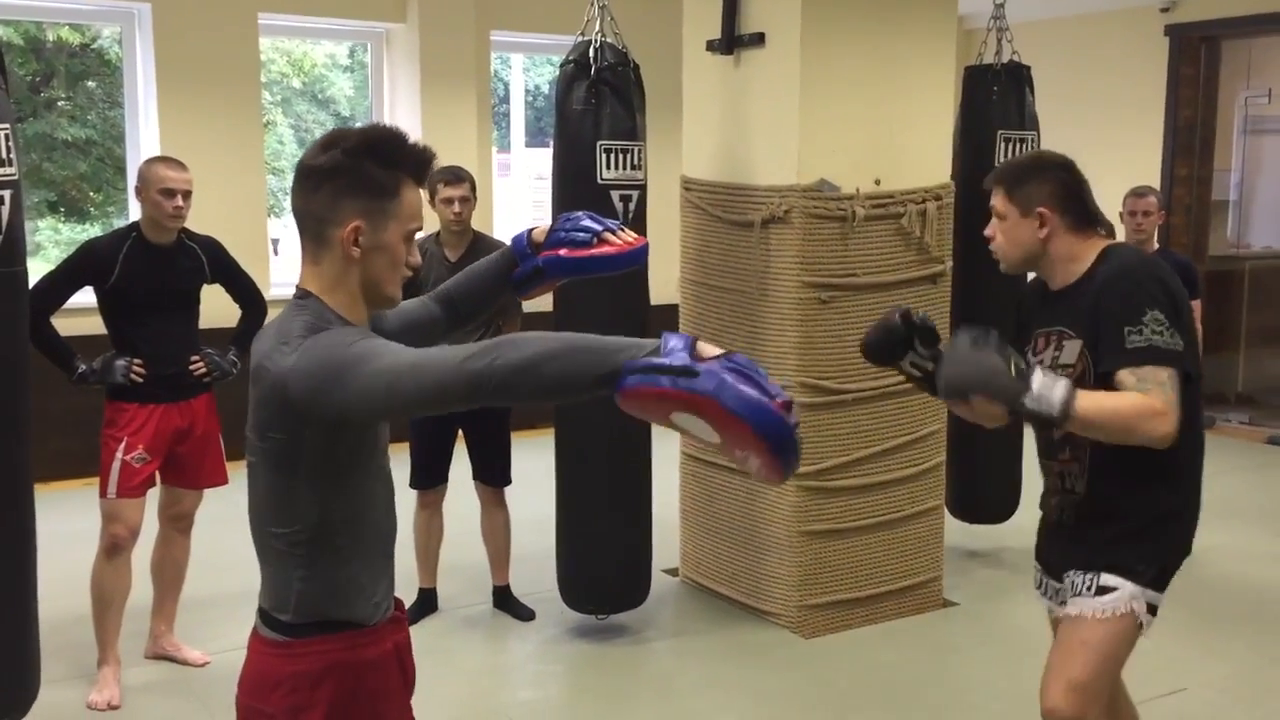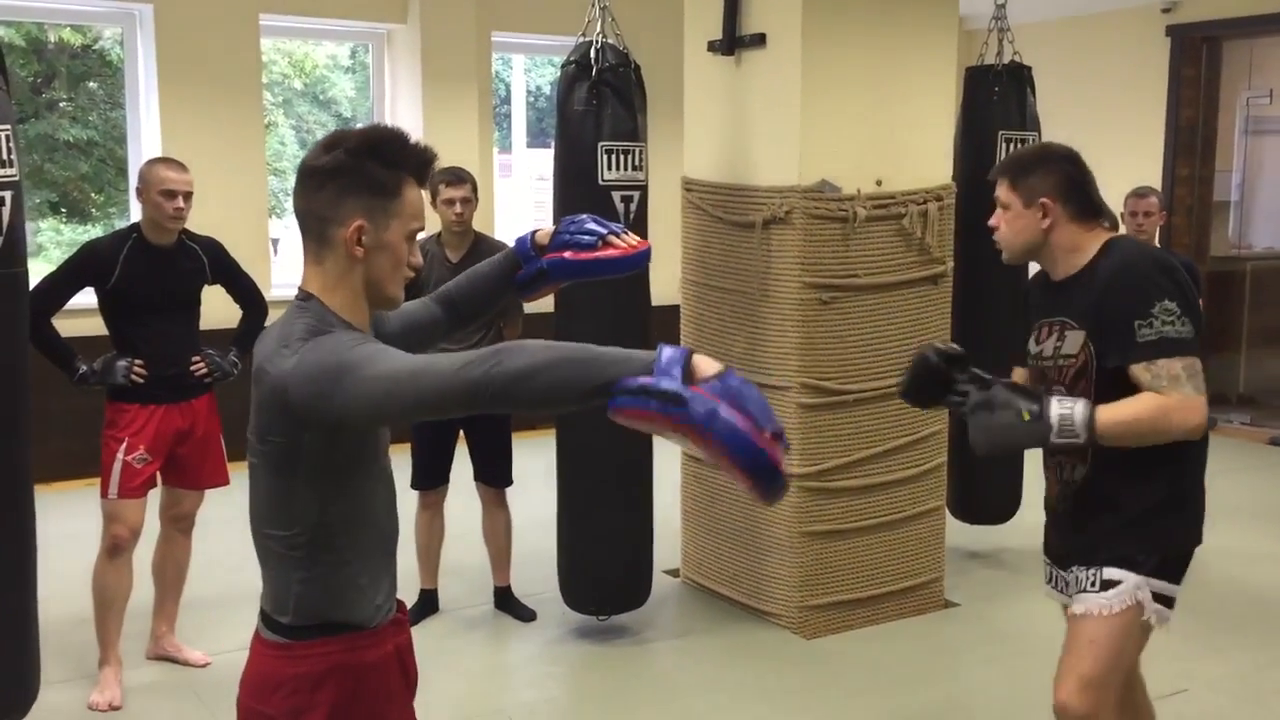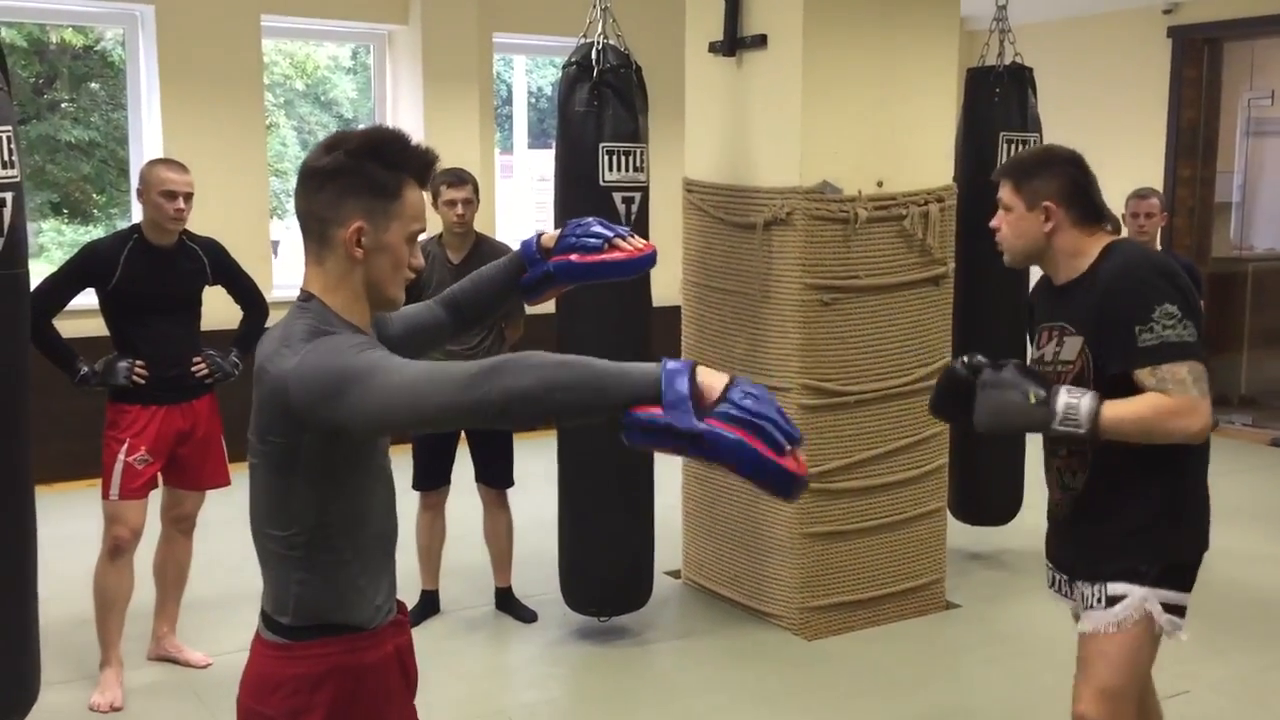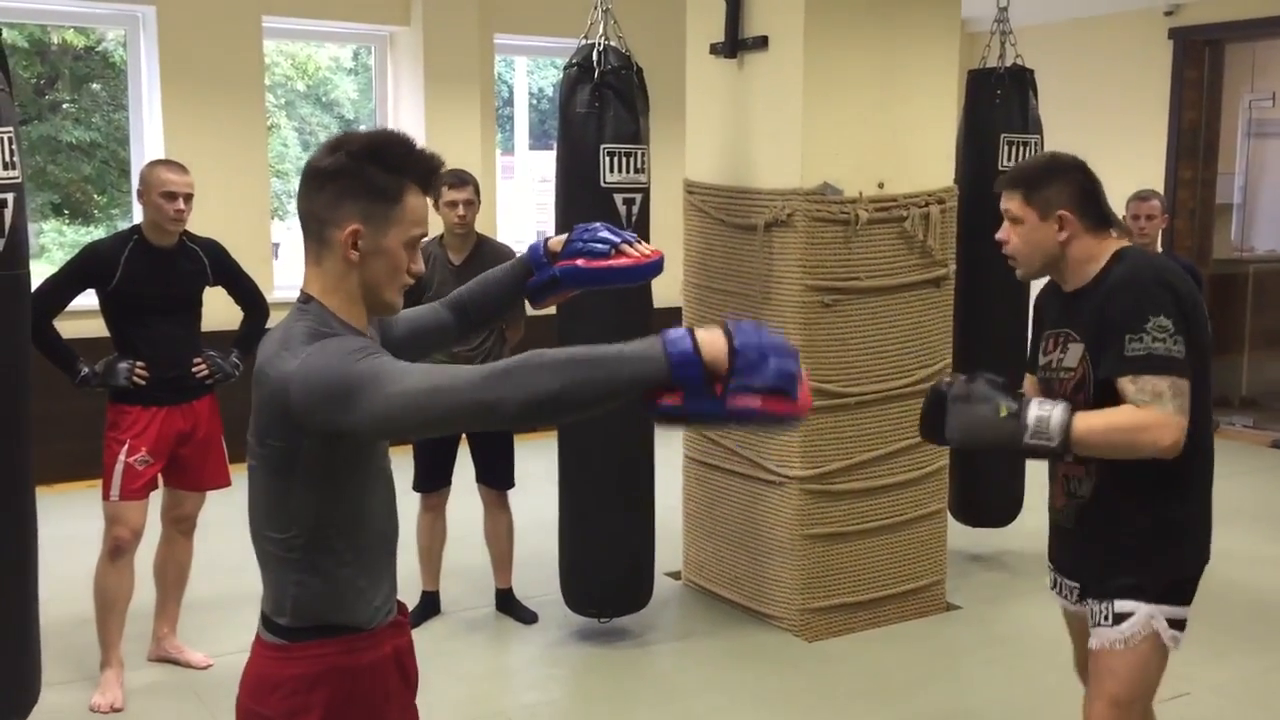
dt=0.1s
person 1, frame 1
left shoulder: (327, 331)
right shoulder: (314, 363)
left elbow: (439, 312)
right elbow: (492, 371)
left wrist: (528, 250)
right wrist: (673, 353)
left hip: (360, 647)
right hip: (319, 671)
person 1, frame 2
left shoulder: (329, 332)
right shoulder: (314, 366)
left elbow: (441, 313)
right elbow: (487, 378)
left wrist: (530, 252)
right wrist: (668, 367)
left hip: (361, 646)
right hip: (320, 672)
person 1, frame 3
left shoulder: (334, 333)
right shoulder: (316, 367)
left elbow: (443, 316)
right elbow: (491, 389)
left wrist: (538, 255)
right wrist: (676, 380)
left hip: (363, 648)
person 1, frame 4
left shoulder: (335, 335)
right shoulder: (315, 369)
left elbow: (449, 319)
right elbow: (503, 391)
left wrist: (543, 258)
right wrist: (683, 353)
left hip: (363, 648)
person 2, frame 1
left shoulder: (1132, 285)
right shoulder: (1043, 293)
left elbow: (1157, 418)
right elbow: (997, 407)
left wrist: (1022, 384)
right wrist: (927, 362)
left hip: (1135, 530)
right hip: (1069, 522)
person 2, frame 2
left shoulder: (1139, 275)
right shoulder: (1047, 286)
left elbow: (1185, 411)
right elbow: (1029, 398)
left wrist: (1051, 419)
right wrist: (965, 383)
left hip: (1142, 525)
right hip: (1077, 516)
person 2, frame 3
left shoulder: (1141, 281)
right shoulder: (1048, 291)
left elbow: (1189, 415)
left wrist: (1055, 408)
right wrist: (983, 387)
left hip: (1148, 531)
right hip: (1081, 524)
person 2, frame 4
left shoulder: (1143, 288)
right shoulder: (1055, 297)
left elbow: (1161, 430)
right elbow: (1041, 400)
left wrist: (1025, 420)
right wrist: (980, 401)
left hip: (1149, 542)
right hip: (1084, 530)
person 3, frame 1
left shoulder: (203, 250)
right shoulder: (105, 252)
left elbow: (254, 303)
right elbow: (33, 310)
left wrist: (231, 357)
right wrist: (83, 369)
left hip: (195, 404)
right hip: (133, 407)
left knee: (178, 519)
right knee: (119, 533)
left ankle: (161, 635)
right ankle: (108, 664)
person 3, frame 2
left shoulder: (205, 251)
right shoulder: (106, 253)
left elbow: (255, 304)
right elbow: (35, 311)
left wrist: (232, 358)
right wrist: (85, 370)
left hip: (196, 404)
right hip: (135, 409)
left knee: (180, 520)
right knee: (120, 534)
left ankle: (163, 636)
right ankle: (109, 665)
person 3, frame 3
left shoulder: (205, 252)
right shoulder: (107, 254)
left elbow: (256, 305)
right elbow: (35, 313)
left wrist: (233, 358)
right wrist: (85, 371)
left hip: (197, 405)
right hip: (136, 409)
left knee: (181, 521)
right knee: (121, 535)
left ankle: (164, 637)
right ankle: (110, 666)
person 3, frame 4
left shoulder: (206, 253)
right shoulder: (107, 255)
left elbow: (256, 306)
right elbow: (36, 314)
left wrist: (233, 360)
right wrist: (86, 372)
left hip: (198, 406)
right hip: (136, 410)
left knee: (181, 521)
right knee: (122, 536)
left ankle: (164, 638)
right ankle: (111, 666)
person 4, frame 1
left shoulder: (498, 255)
right shoulder: (414, 257)
left elbow: (512, 322)
left knee: (493, 493)
right knee: (429, 496)
left ankle: (502, 590)
right ankle: (427, 593)
person 4, frame 2
left shoulder: (500, 256)
right shoulder: (415, 258)
left elbow: (513, 324)
right wrist: (433, 357)
left knee: (494, 494)
right knee: (430, 497)
left ankle: (503, 590)
right ankle: (428, 594)
person 4, frame 3
left shoulder: (500, 257)
right shoulder: (417, 258)
left elbow: (514, 325)
left wrist: (484, 359)
right wrist: (433, 358)
left knee: (495, 495)
right knee: (431, 498)
left ankle: (504, 592)
right ankle: (428, 595)
person 4, frame 4
left shoulder: (502, 258)
right shoulder: (418, 260)
left elbow: (515, 326)
left wrist: (484, 360)
right wrist: (435, 359)
left knee: (496, 496)
right knee: (432, 499)
left ankle: (505, 593)
right ankle: (429, 596)
